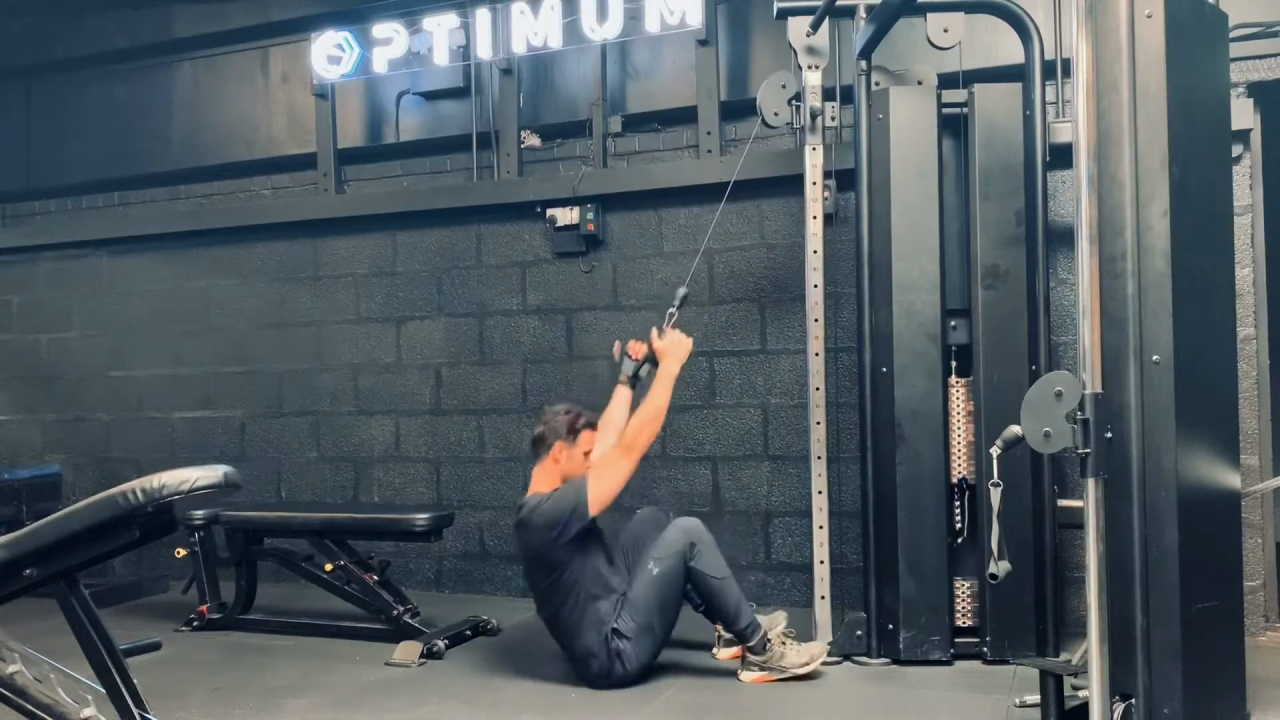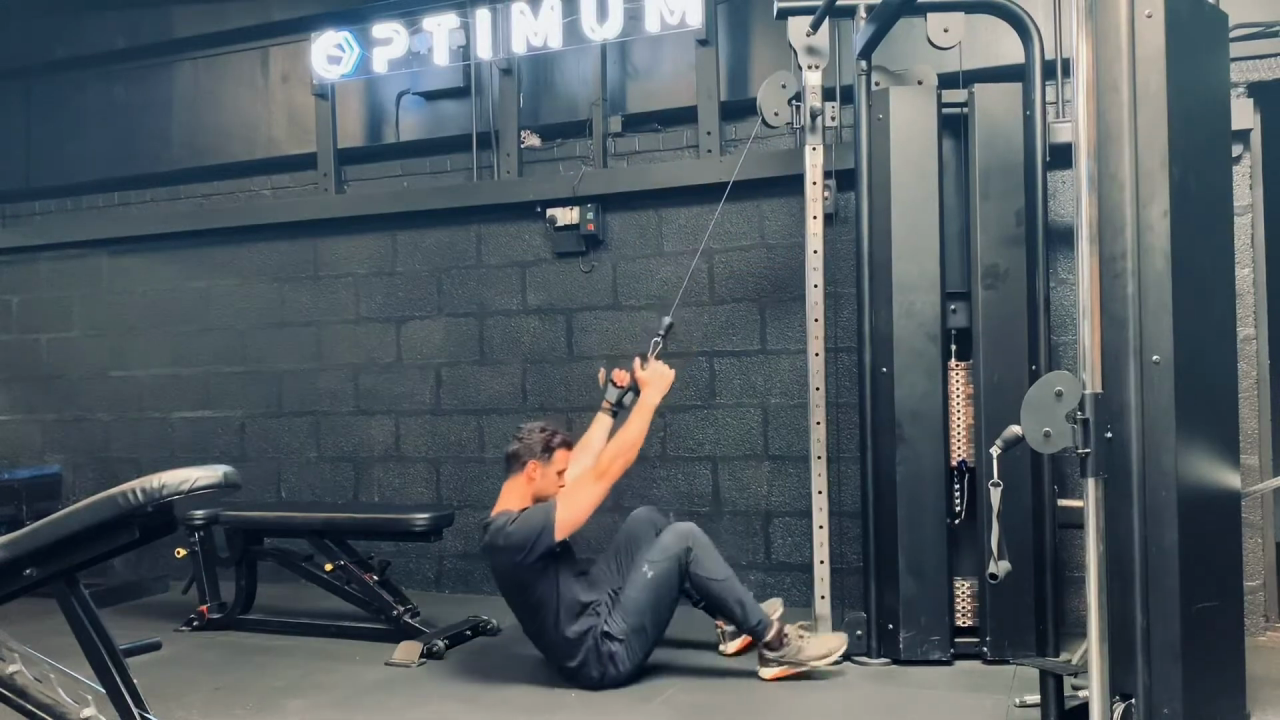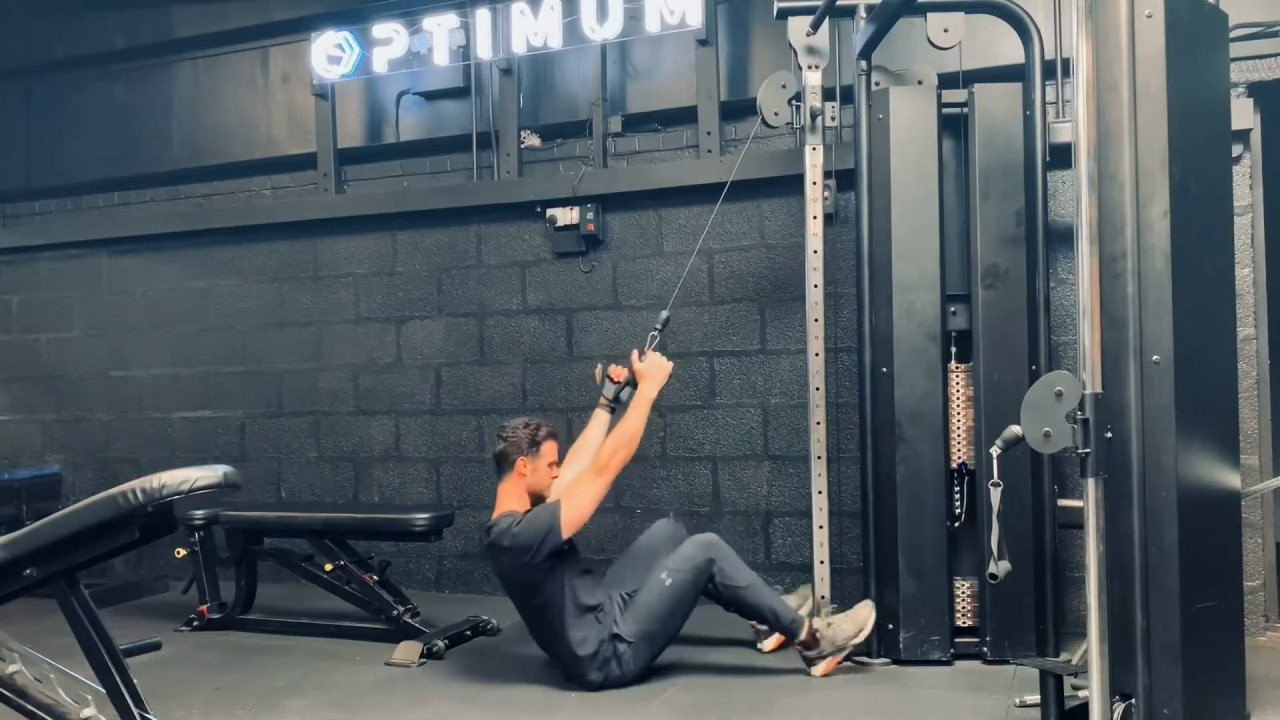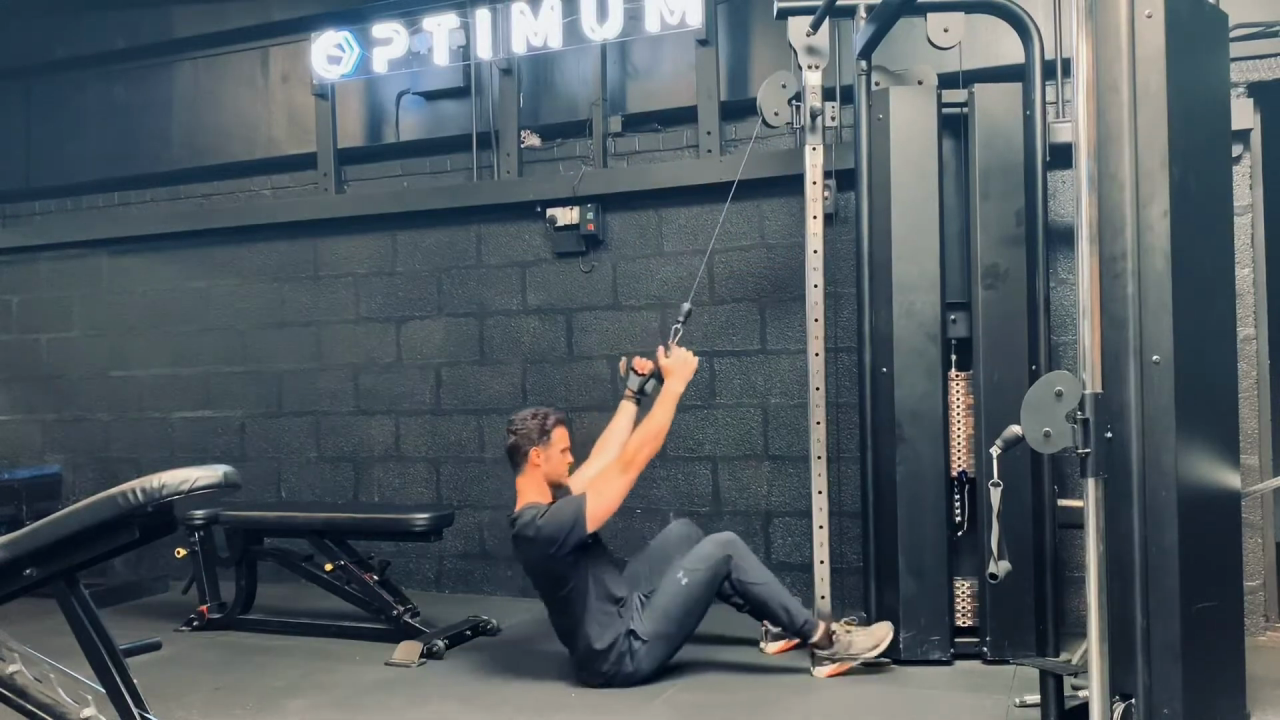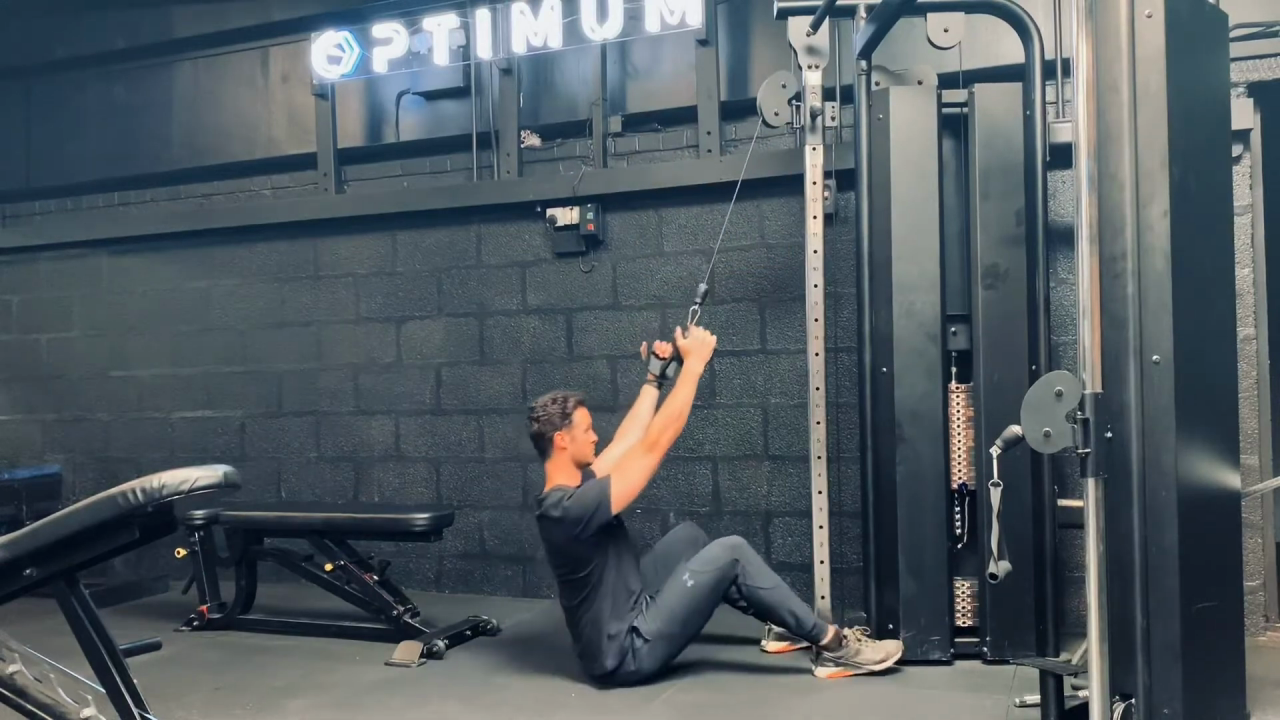
dt=0.2s
person 1, frame 1
left shoulder: (548, 500)
right shoulder: (549, 513)
left elbow: (609, 441)
right elbow: (631, 448)
left wrist: (628, 377)
right wrist: (670, 364)
left hip: (603, 630)
right hip: (615, 655)
left knee: (651, 521)
right knee: (687, 532)
left ankle: (733, 628)
right ankle: (760, 651)
person 1, frame 2
left shoulder: (517, 516)
right shoulder: (516, 534)
left elbow: (584, 465)
right elbow: (604, 474)
left wrist: (611, 404)
right wrist: (651, 394)
right hip: (604, 655)
left knee: (647, 520)
right knee: (684, 537)
left ankle: (734, 620)
right ankle: (775, 644)
person 1, frame 3
left shoulder: (516, 518)
right shoulder: (520, 536)
left elbow: (579, 466)
right elbow: (605, 469)
left wrist: (608, 400)
right wrist: (648, 388)
right hip: (611, 655)
left knee: (667, 531)
right knee: (705, 548)
left ankle: (768, 616)
right ankle: (811, 639)
person 1, frame 4
left shoulder: (544, 507)
right shoulder: (546, 527)
left elbow: (604, 459)
right elbow: (630, 464)
left wrist: (633, 393)
right wrist: (674, 383)
right hip: (624, 653)
left knee: (683, 533)
right knee: (723, 547)
left ankle: (778, 623)
right ankle: (826, 643)
person 1, frame 5
left shoulder: (570, 491)
right shoulder: (572, 509)
left elbow: (629, 442)
right elbow: (654, 444)
left wrist: (655, 377)
right wrist: (694, 362)
right hip: (629, 654)
left knee: (688, 537)
right knee: (730, 552)
left ankle: (781, 624)
right ankle: (832, 647)
